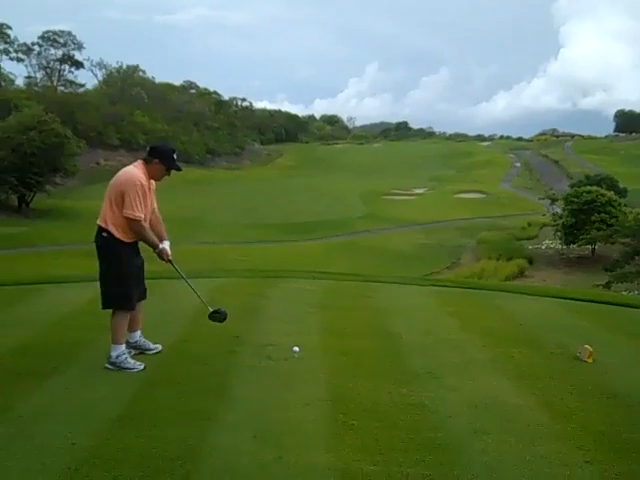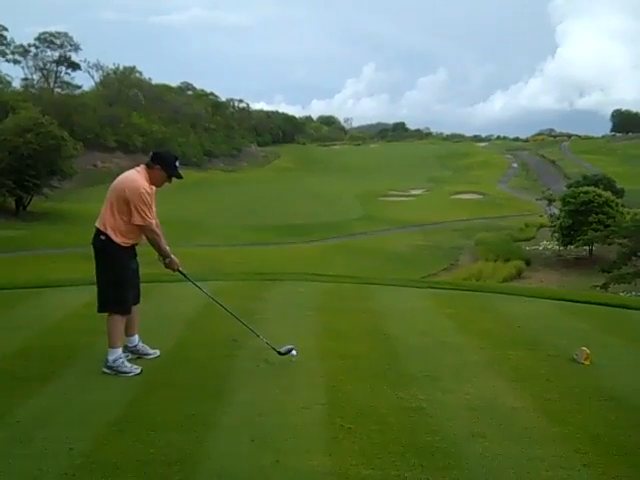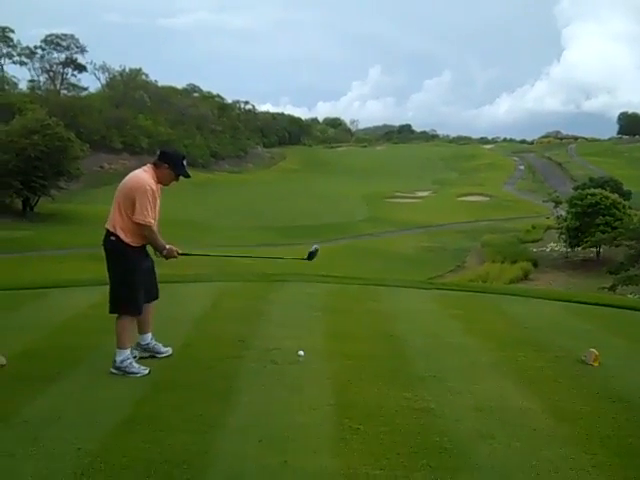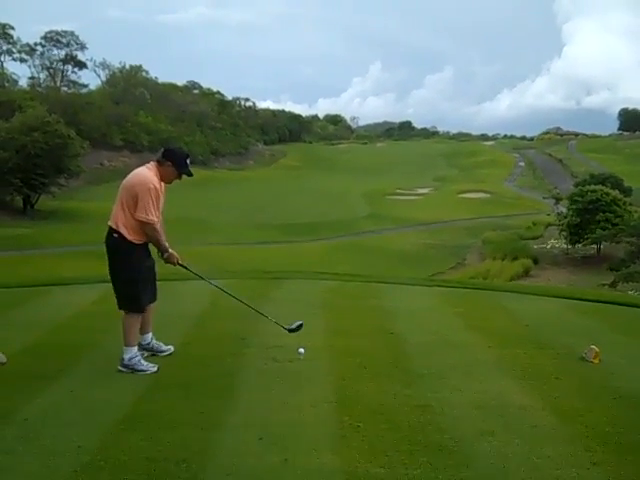
dt=0.7s
person 1, frame 1
left shoulder: (146, 178)
right shoulder: (135, 180)
left elbow: (152, 214)
right elbow: (136, 223)
left wrist: (165, 242)
right wrist: (157, 247)
left hip: (126, 241)
right hip: (114, 242)
left knee: (136, 294)
right knee: (123, 299)
left ankle: (134, 340)
right ankle: (117, 355)
person 1, frame 2
left shoulder: (144, 180)
right shoulder: (138, 187)
left elbow: (153, 221)
right elbow: (149, 230)
left wrist: (166, 250)
right wrist: (167, 256)
left hip: (123, 244)
right hip: (111, 245)
left knee: (130, 298)
right knee: (118, 303)
left ankle: (132, 344)
right ankle: (113, 359)
person 1, frame 3
left shoulder: (151, 180)
right shoulder: (145, 184)
left elbow: (150, 222)
right elbow: (145, 226)
left wrist: (160, 246)
right wrist: (163, 248)
left hip: (134, 244)
right hip: (123, 246)
left knee: (146, 295)
right knee: (129, 303)
left ankle: (145, 343)
right ankle: (122, 359)
person 1, frame 4
left shoulder: (156, 178)
right shoulder: (148, 182)
left elbow: (156, 219)
right elbow: (148, 226)
left wrist: (165, 246)
right wrist: (166, 251)
left hip: (136, 242)
right hip: (125, 243)
left knee: (146, 295)
right knee: (134, 301)
left ankle: (146, 342)
right ankle: (129, 357)
